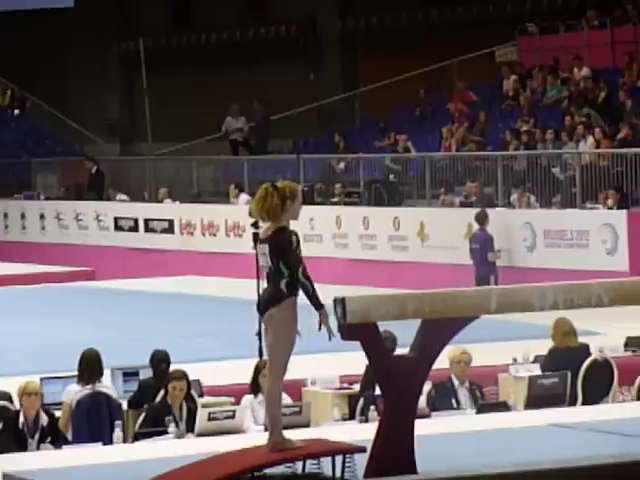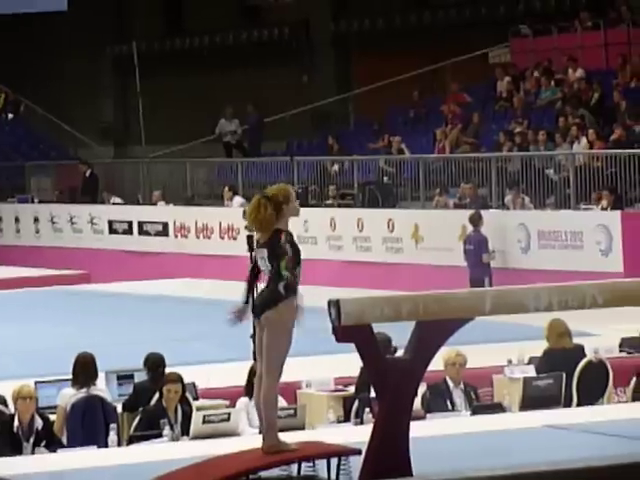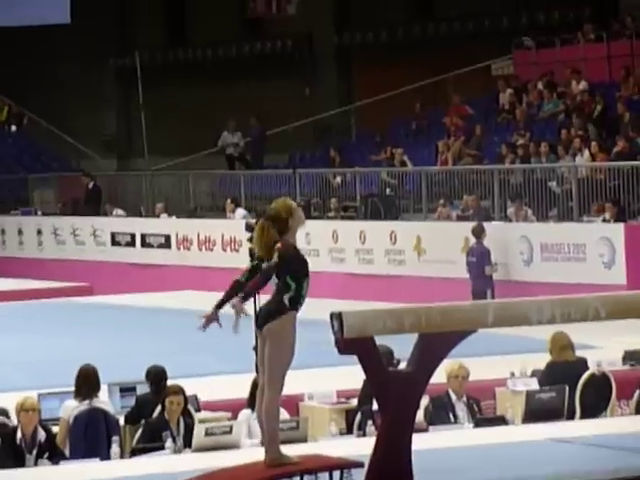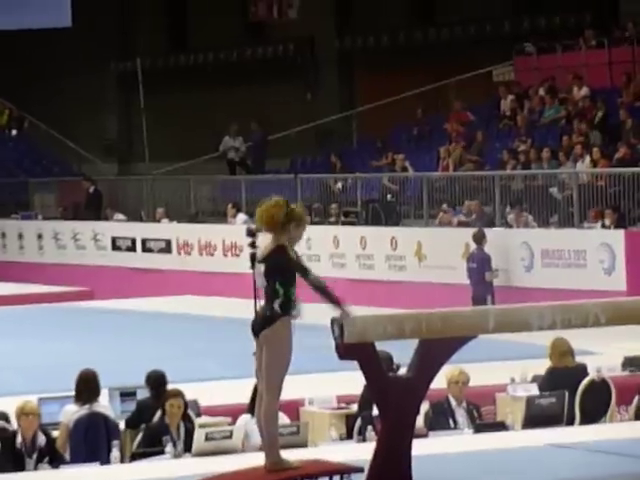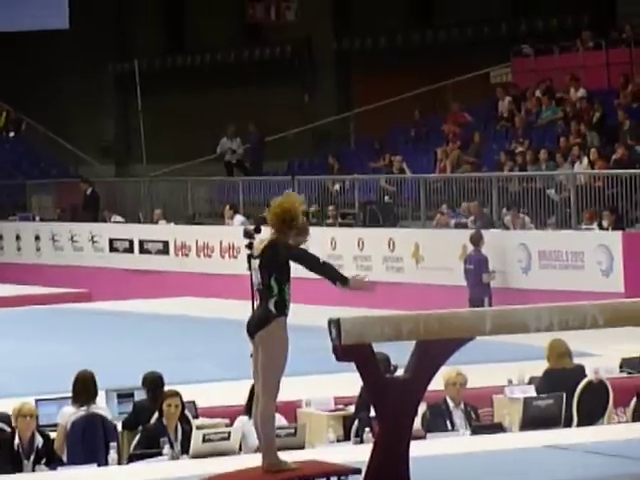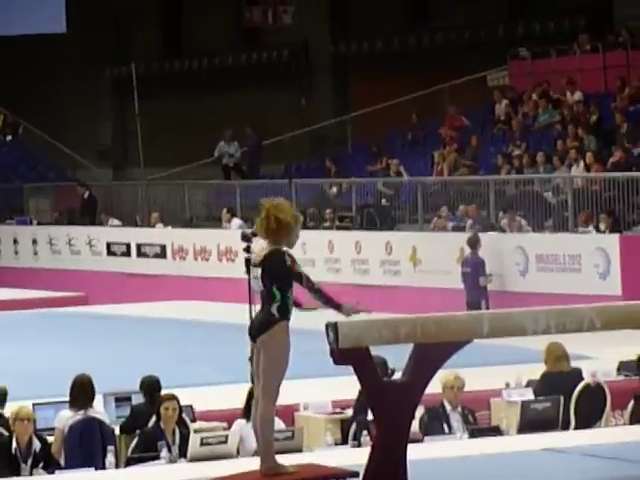
dt=0.2s
person 1, frame 1
left shoulder: (266, 233)
right shoulder: (288, 236)
right elbow: (301, 274)
right wrist: (321, 309)
left hip: (268, 299)
right hip: (282, 304)
left knee: (274, 371)
right knee: (276, 373)
left ankle: (274, 432)
right ankle: (276, 437)
person 1, frame 2
left shoulder: (265, 235)
right shoulder: (283, 237)
left elbow: (255, 270)
right elbow: (285, 269)
left wrist: (246, 302)
right wrist: (292, 299)
left hip: (263, 303)
right hip: (278, 305)
left knee: (264, 373)
right knee: (273, 374)
left ankle: (268, 435)
right ankle: (271, 439)
person 1, frame 3
left shoulder: (277, 247)
right shoulder: (288, 250)
left elbow: (248, 276)
right elbow: (265, 273)
left wrist: (217, 309)
right wrist: (242, 299)
left hip: (268, 316)
right hip: (281, 319)
left knee: (265, 386)
right knee: (274, 387)
left ankle: (270, 448)
right ankle: (273, 452)
person 1, frame 4
left shoulder: (268, 251)
right shoulder: (281, 253)
right elbow: (310, 278)
left wrist: (290, 308)
right wrist: (339, 305)
left hip: (266, 321)
right hip: (276, 325)
left knee: (264, 392)
right knee: (271, 393)
left ankle: (269, 453)
right ankle: (272, 457)
person 1, frame 5
left shoulder: (265, 248)
right shoulder: (279, 247)
left elbow: (309, 262)
right elbow: (313, 262)
left wrist: (342, 280)
right wrist: (346, 282)
left hip: (259, 321)
right hip: (272, 324)
left knee: (261, 393)
right knee: (268, 394)
left ankle: (267, 454)
right ankle: (270, 458)
person 1, frame 6
left shoulder: (262, 256)
right shoulder: (280, 257)
right elbow: (307, 283)
right wrist: (341, 308)
left hip: (260, 325)
right hip: (274, 328)
left knee: (261, 396)
right knee: (268, 397)
left ankle: (266, 458)
right ankle: (269, 461)
